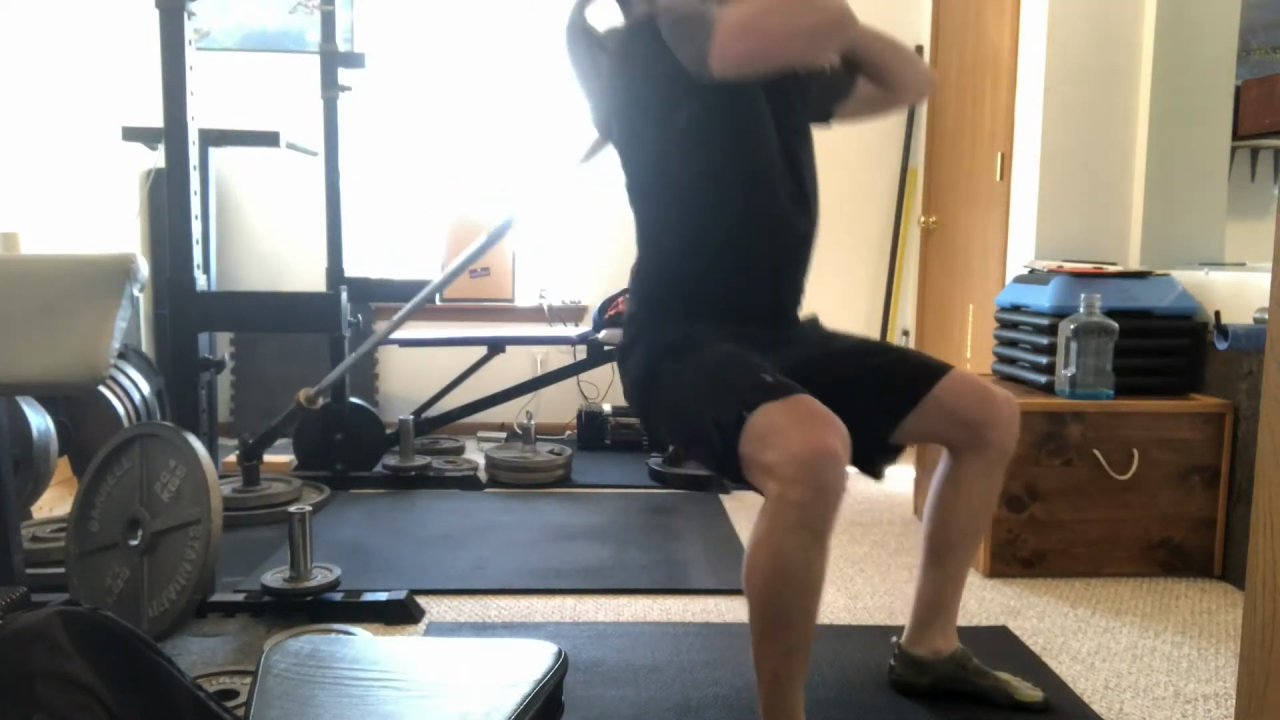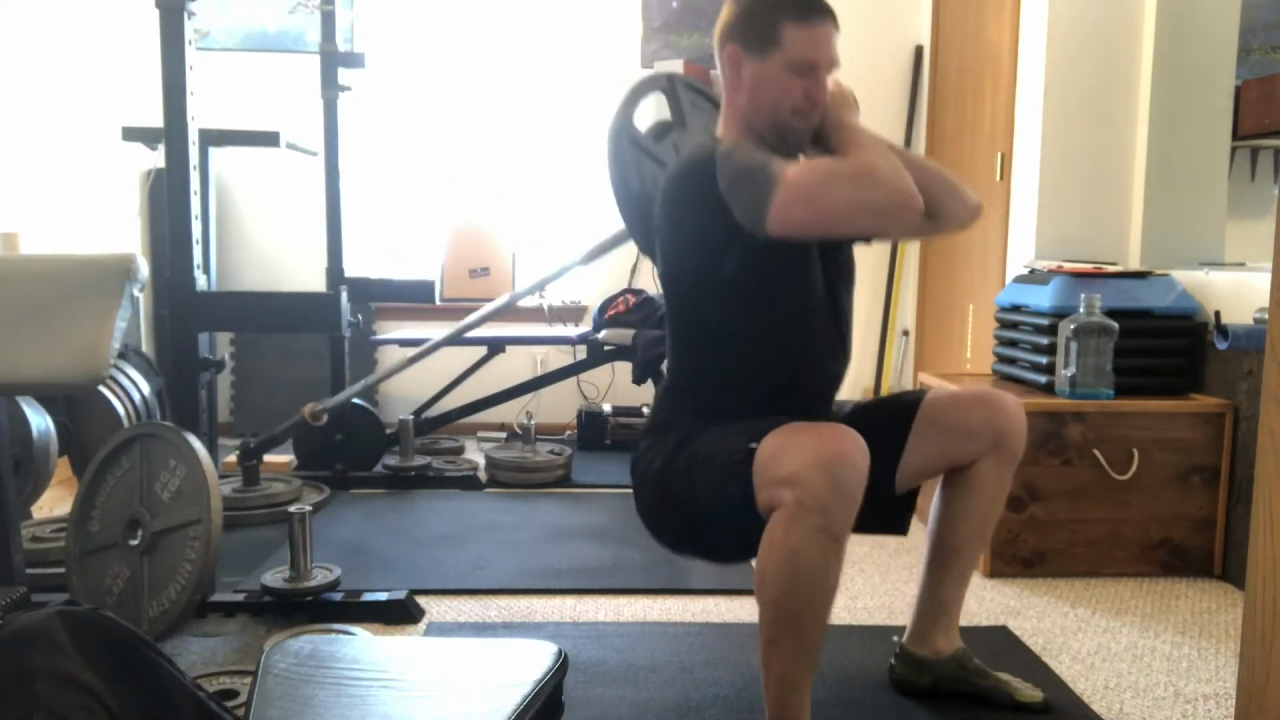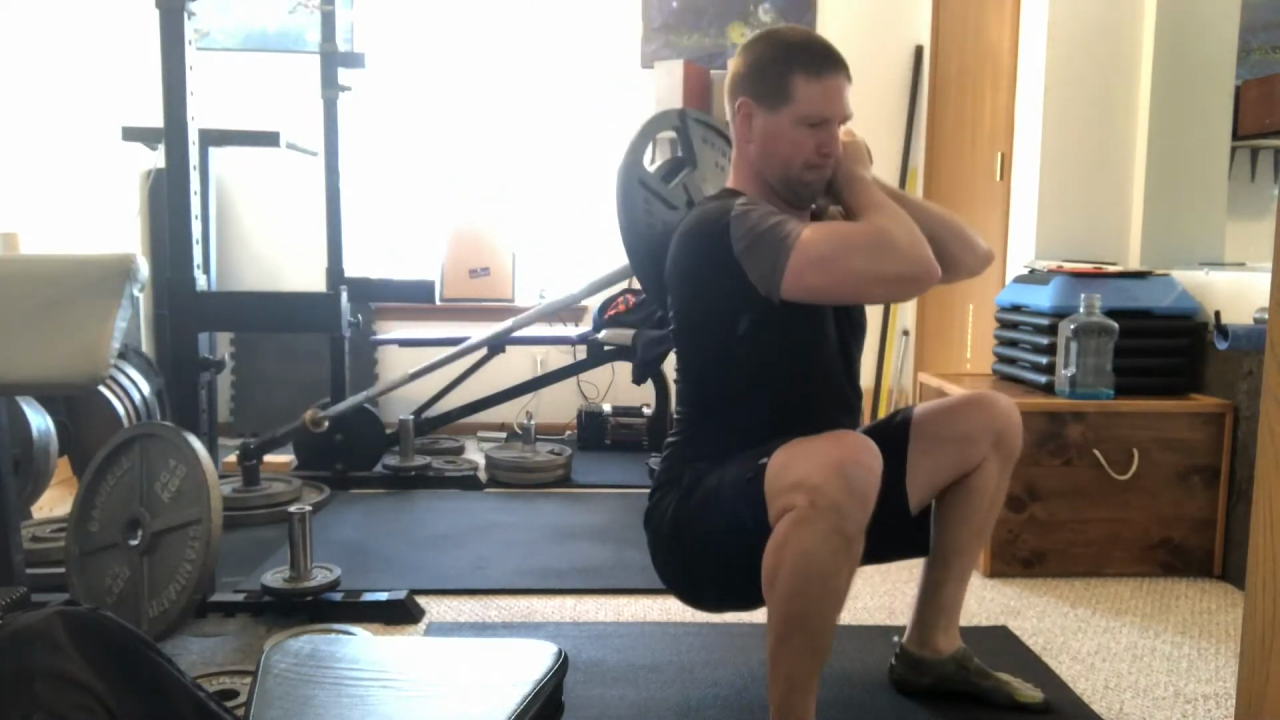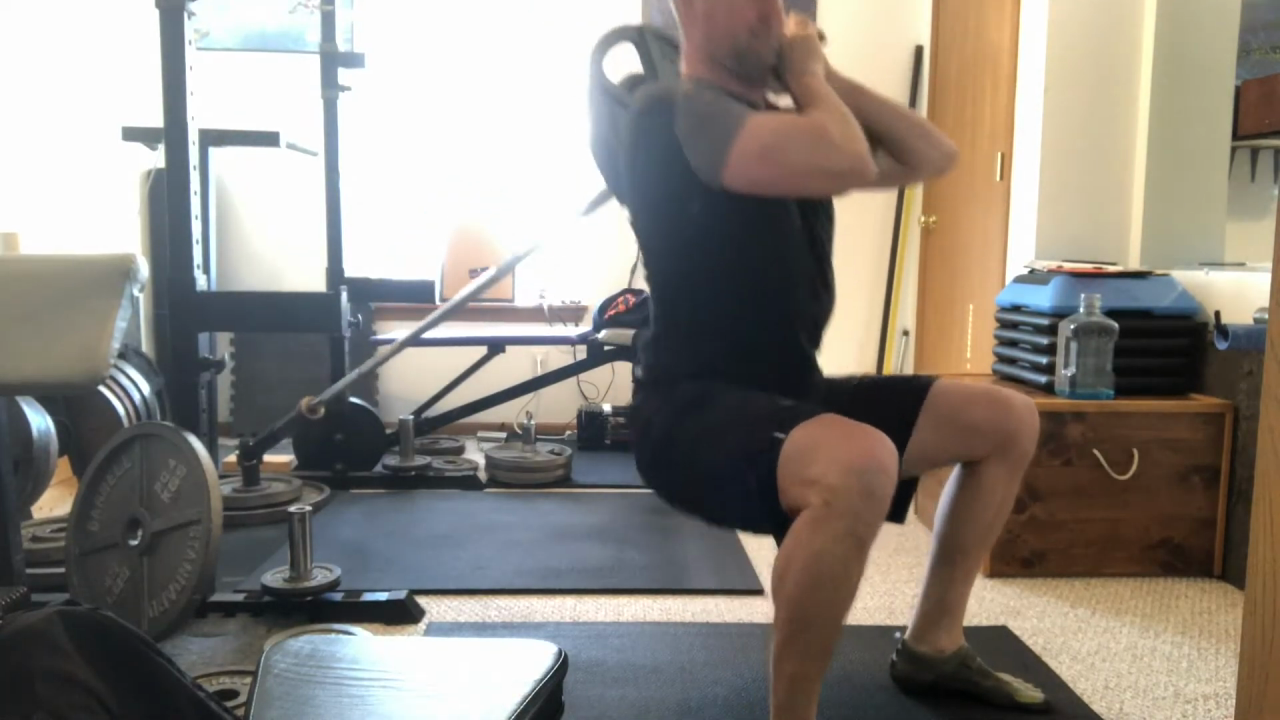
dt=0.4s
person 1, frame 1
left shoulder: (774, 63)
left elbow: (910, 80)
left hip: (778, 336)
right hip: (685, 340)
left knee: (989, 417)
right knee: (813, 453)
left ankle: (928, 648)
person 1, frame 2
left shoulder: (812, 181)
right shoulder: (718, 177)
left elbow: (955, 209)
right elbow: (893, 201)
left wrist: (846, 130)
right wrist: (844, 123)
left hip: (785, 431)
right hip: (693, 462)
left knee: (996, 422)
right knee: (831, 462)
left ankle: (930, 647)
person 1, frame 3
left shoulder: (810, 230)
right shoulder: (729, 232)
left elbow: (969, 257)
right elbow: (910, 267)
left wrist: (858, 183)
right wrist: (857, 180)
left hip: (804, 493)
right hip: (702, 518)
left knee: (990, 422)
right knee: (844, 467)
left ankle: (931, 649)
person 1, frame 4
left shoulder: (782, 126)
right shoulder: (678, 115)
left elbow: (932, 156)
right elbow: (843, 162)
left wrist: (820, 75)
right wrist: (806, 70)
left hip: (787, 398)
right hip: (697, 416)
left knee: (1008, 422)
right knee: (861, 465)
left ankle: (932, 645)
